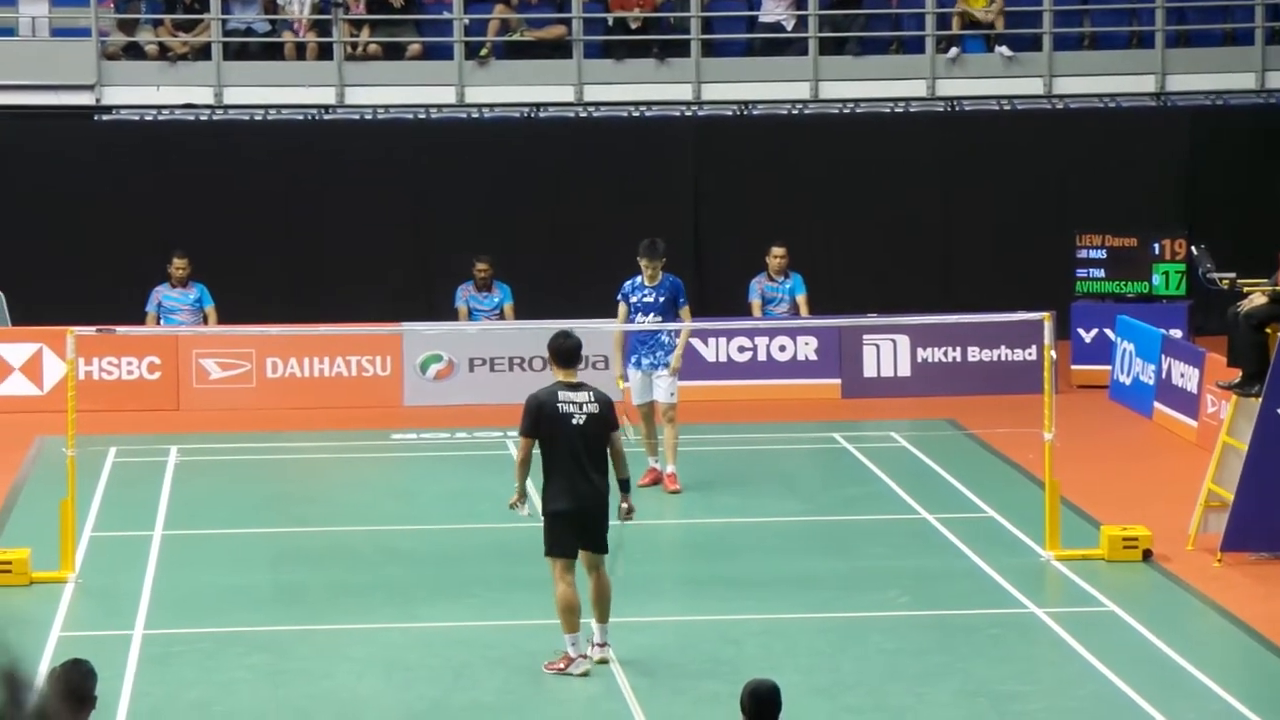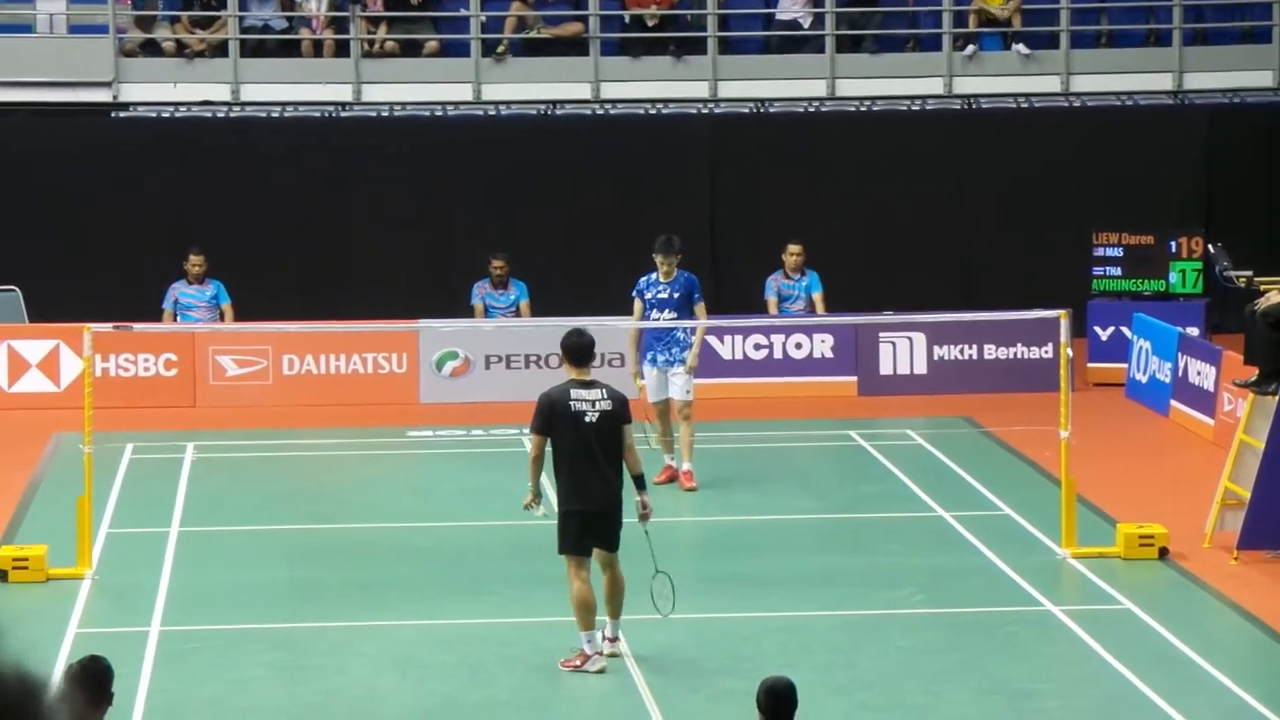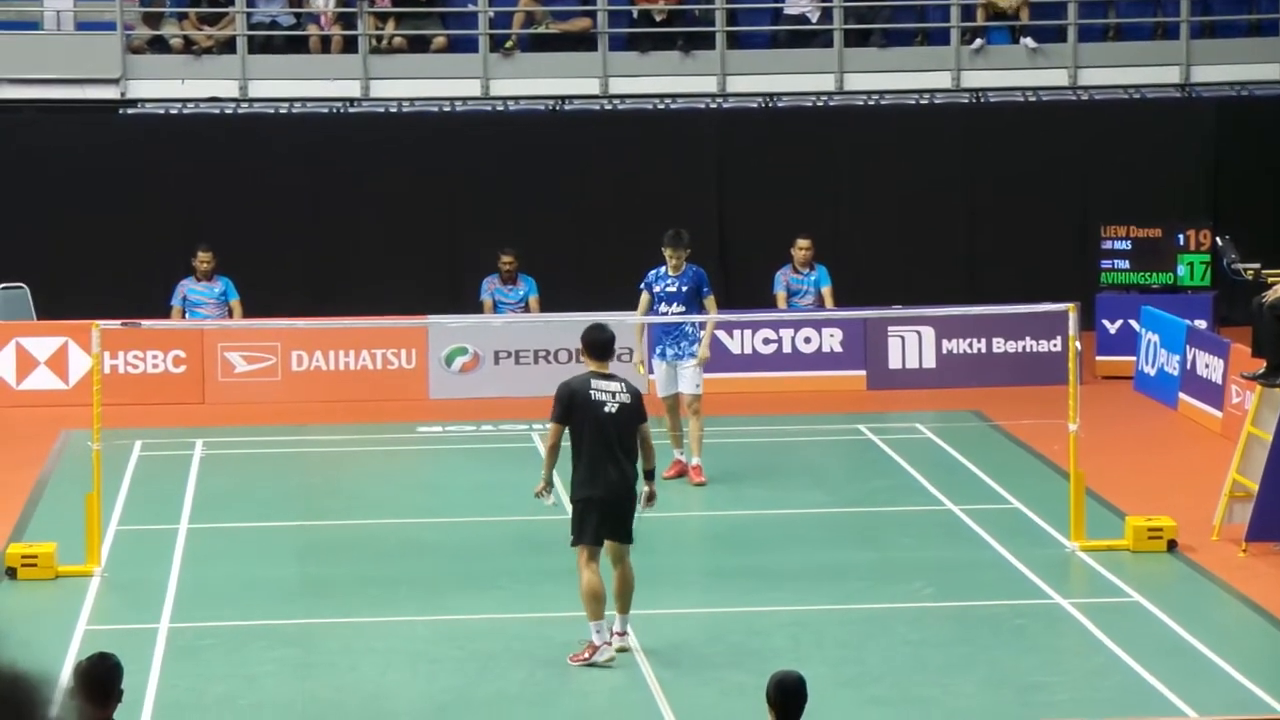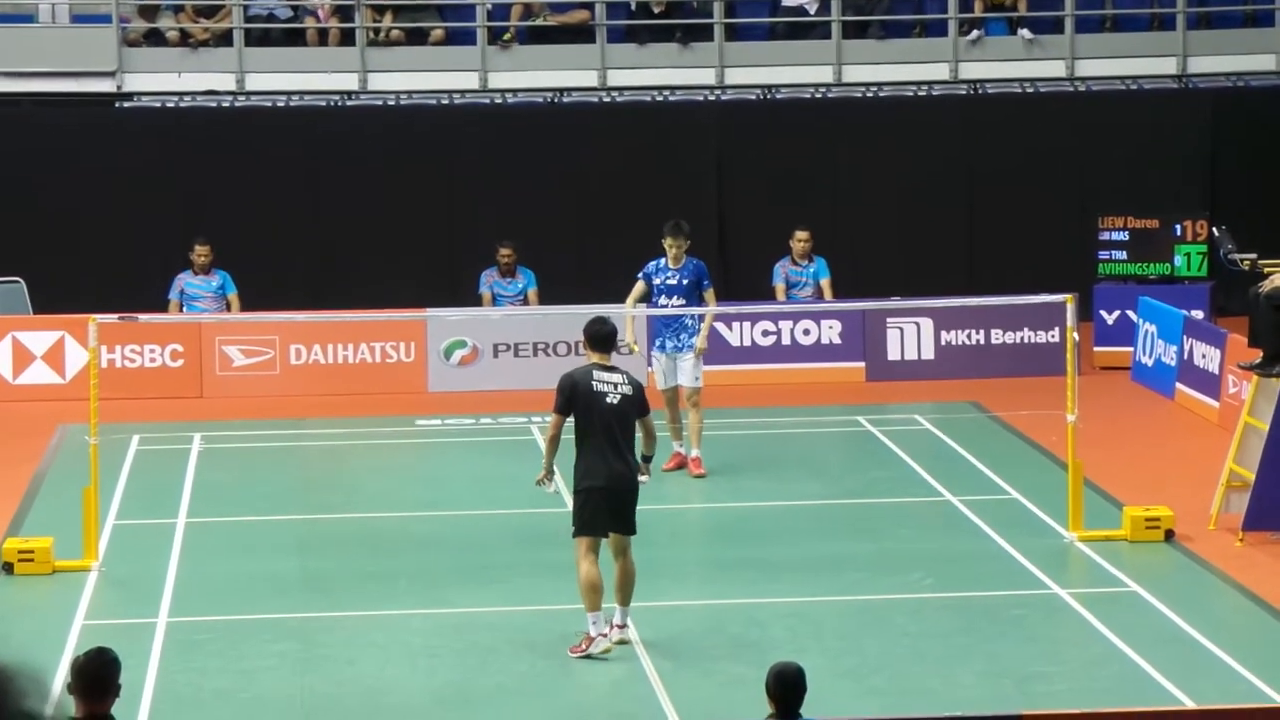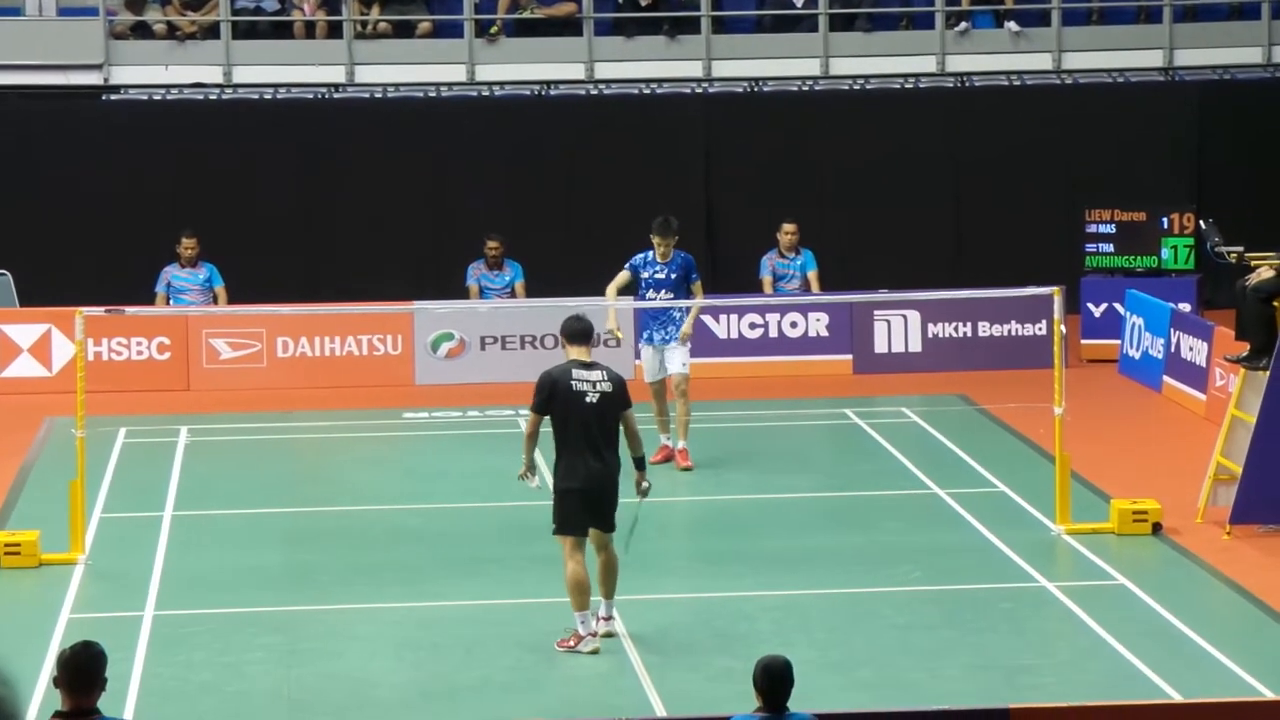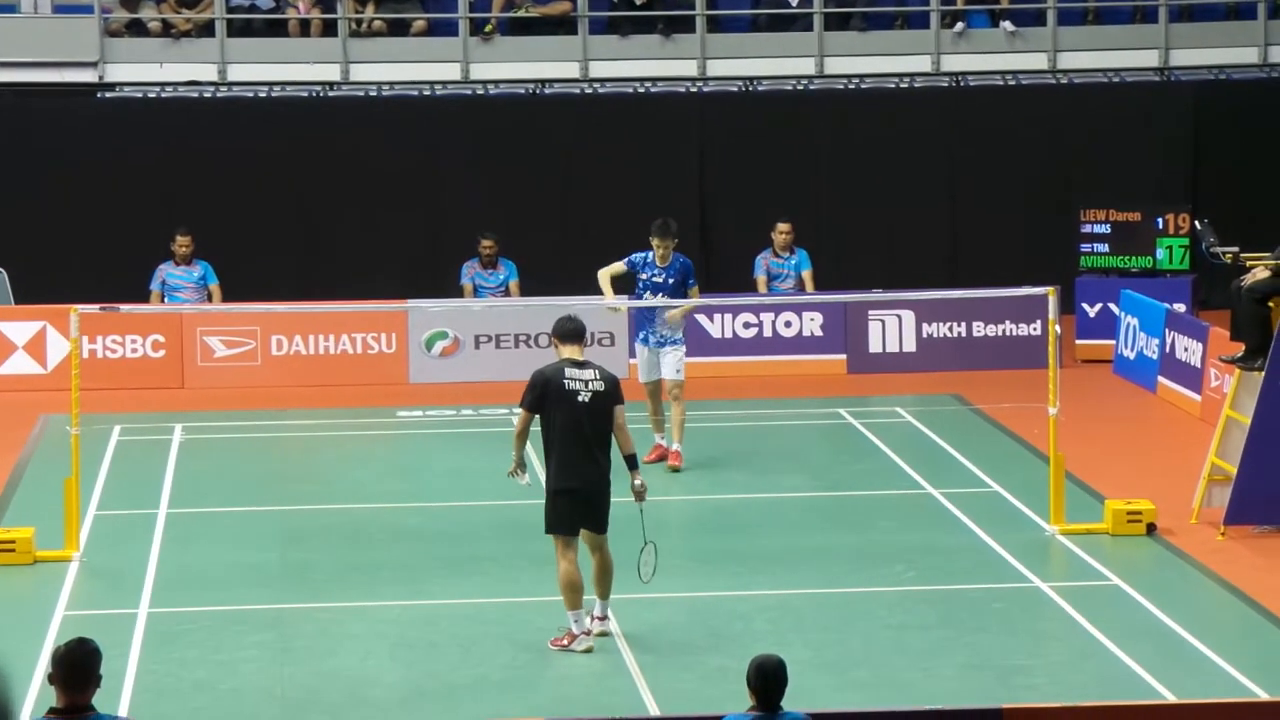
dt=0.3s
person 1, frame 1
left shoulder: (539, 401)
right shoulder: (602, 400)
left elbow: (524, 454)
right elbow: (617, 451)
left wrist: (520, 489)
right wrist: (625, 492)
left hip: (560, 501)
right hip: (597, 499)
left knee: (563, 574)
right knee: (596, 568)
left ankle: (575, 655)
right ankle: (600, 643)
person 1, frame 2
left shoulder: (551, 399)
right shoulder: (615, 397)
left elbow: (537, 453)
right elbow: (629, 448)
left wrist: (534, 489)
right wrist: (641, 491)
left hip: (574, 501)
right hip: (610, 498)
left knee: (578, 572)
right knee: (610, 564)
left ankle: (591, 652)
right ankle: (612, 638)
person 1, frame 3
left shoulder: (571, 388)
right shoulder: (631, 391)
left elbow: (553, 442)
right elbow: (646, 443)
left wrist: (546, 478)
right wrist: (649, 481)
left hip: (589, 489)
right hip: (624, 488)
left knee: (588, 562)
right knee: (621, 558)
left ankle: (600, 642)
right ankle: (621, 632)
person 1, frame 4
left shoulder: (573, 380)
right shoulder: (632, 383)
left elbow: (554, 431)
right elbow: (650, 433)
left wrist: (547, 466)
right wrist: (645, 462)
left hip: (591, 480)
right hip: (626, 479)
left knee: (587, 553)
right knee: (622, 550)
left ankle: (597, 634)
right ankle: (621, 625)
person 1, frame 5
left shoulder: (552, 378)
right shoulder: (614, 379)
left elbow: (532, 429)
right elbow: (631, 429)
left wrist: (528, 461)
right wrist: (641, 470)
left hip: (571, 478)
right hip: (607, 476)
left knee: (573, 551)
right knee: (604, 544)
left ankle: (585, 632)
right ankle: (606, 617)
person 1, frame 6
left shoulder: (545, 376)
right shoulder: (607, 378)
left elbow: (522, 427)
right elbow: (620, 428)
left wrist: (518, 459)
right wrist: (634, 472)
left hip: (563, 479)
right hip: (598, 478)
left knee: (566, 551)
right knee: (598, 545)
left ankle: (578, 631)
right ankle: (601, 616)
person 2, frame 1
left shoulder: (674, 285)
right shoulder: (629, 287)
left elbow: (687, 321)
right elbow: (620, 326)
left wrist: (678, 353)
right wrist: (618, 363)
left hip: (664, 359)
right hip: (637, 360)
left knee: (668, 414)
right knee: (645, 414)
left ankle: (670, 471)
right ankle: (654, 467)
person 2, frame 2
left shoulder: (689, 281)
right shoulder: (644, 284)
left elbow: (702, 319)
right elbow: (636, 323)
left wrist: (694, 351)
right wrist: (633, 359)
left hip: (680, 357)
right hip: (652, 357)
left knee: (684, 411)
right knee: (660, 412)
left ankle: (686, 469)
right ankle: (669, 464)
person 2, frame 3
left shoulder: (697, 275)
right shoulder: (653, 277)
left elbow: (712, 312)
right elbow: (641, 314)
left wrist: (705, 344)
right wrist: (638, 349)
left hip: (689, 350)
right hip: (661, 351)
left knee: (693, 405)
right knee: (669, 406)
left ankle: (696, 464)
right ankle: (679, 459)
person 2, frame 4
left shoulder: (697, 268)
right shoulder: (652, 269)
left elbow: (711, 304)
right elbow: (631, 299)
left wrist: (703, 334)
right wrist: (629, 331)
left hip: (689, 343)
right hip: (661, 344)
left knee: (692, 398)
right knee: (669, 399)
left ankle: (695, 456)
right ankle: (678, 451)
person 2, frame 5
left shoulder: (686, 261)
right shoulder: (640, 261)
left elbow: (699, 295)
right elbow: (612, 287)
left wrist: (689, 322)
right wrist: (612, 317)
left hip: (675, 335)
right hip: (649, 336)
left knee: (681, 387)
right knee: (656, 391)
left ankle: (682, 448)
right ankle: (666, 444)
person 2, frame 6
left shoulder: (684, 265)
right shoulder: (639, 260)
left elbow: (695, 298)
right elbow: (603, 272)
left wrist: (681, 311)
right wrist: (609, 294)
left hip: (671, 337)
right hip: (645, 336)
left knee: (675, 391)
right knee: (652, 391)
left ankle: (676, 449)
right ankle: (660, 443)
